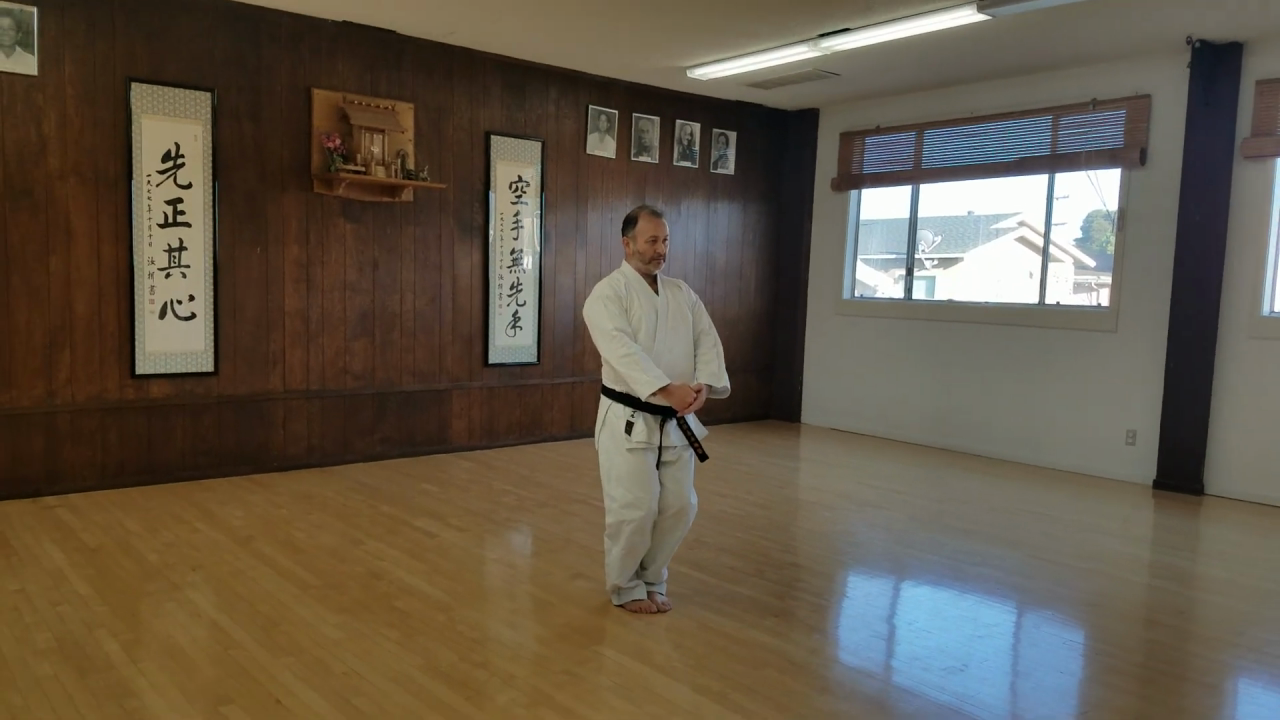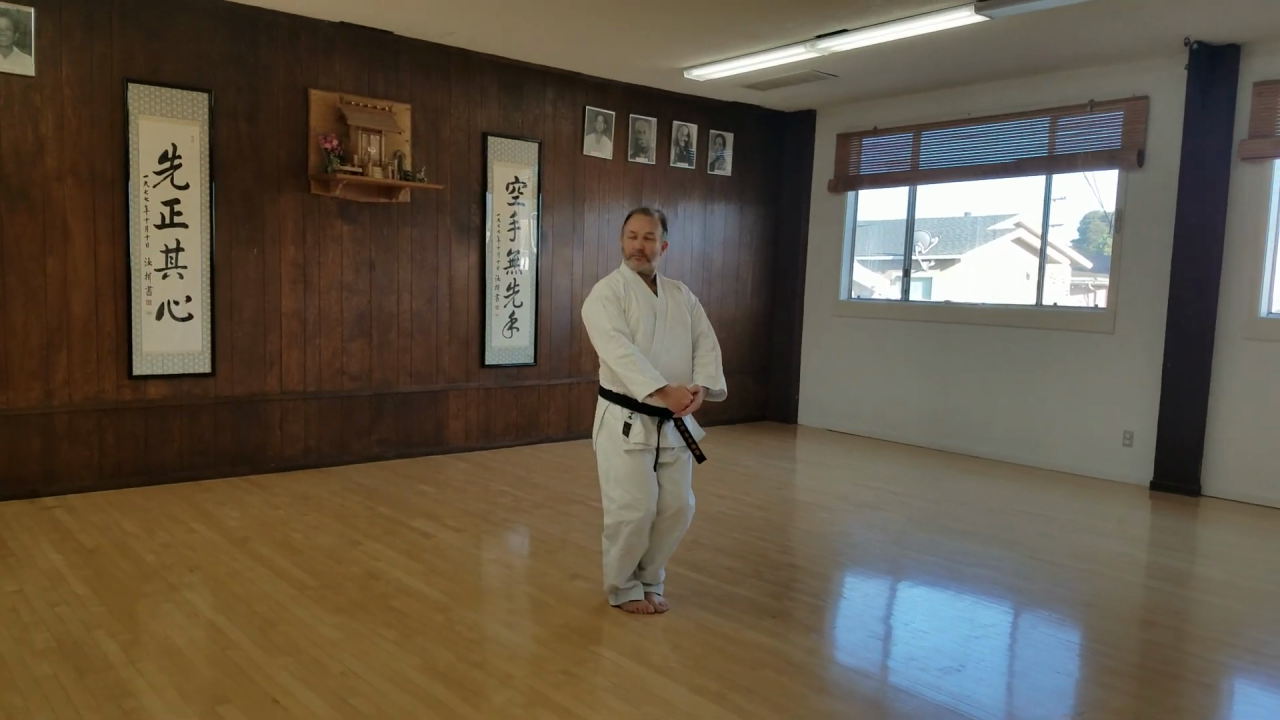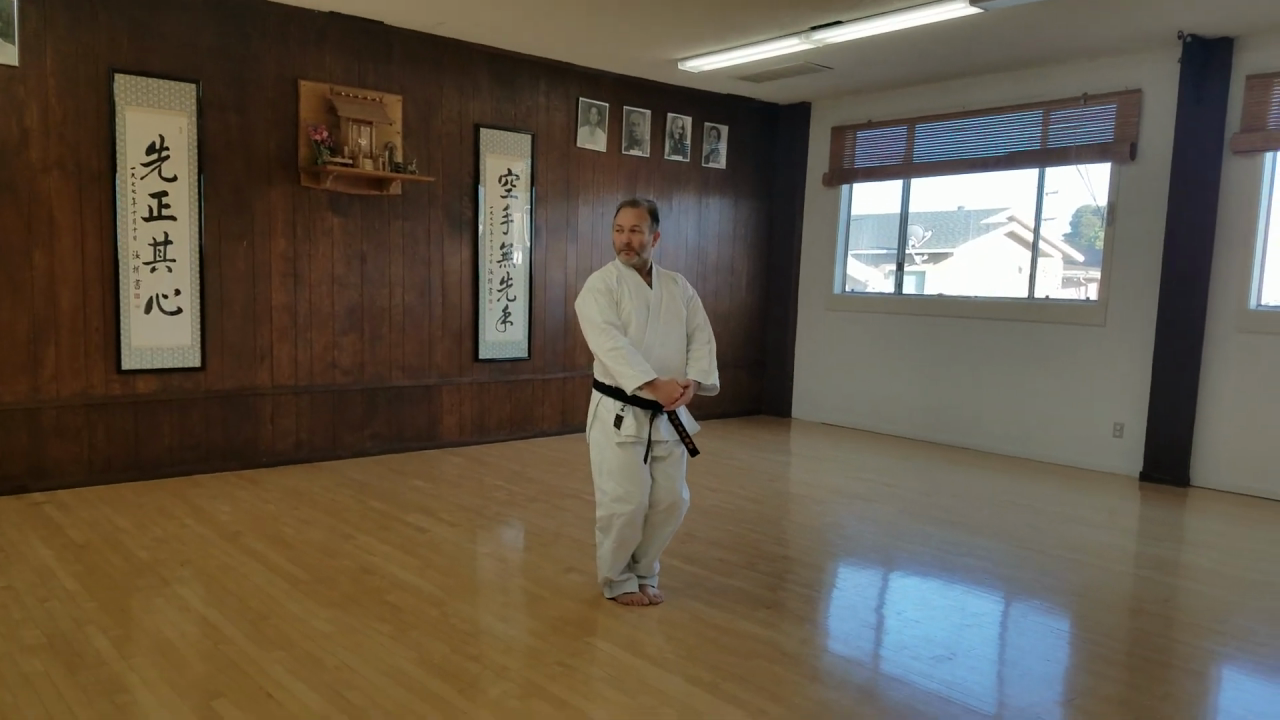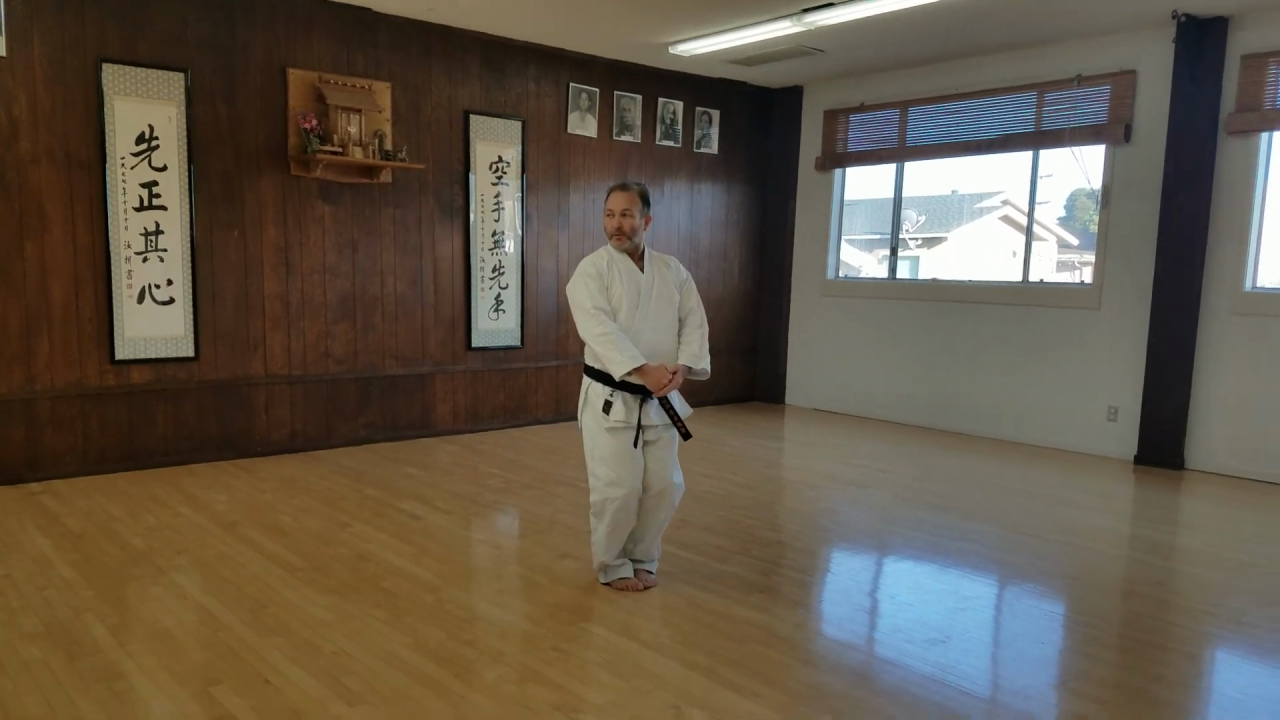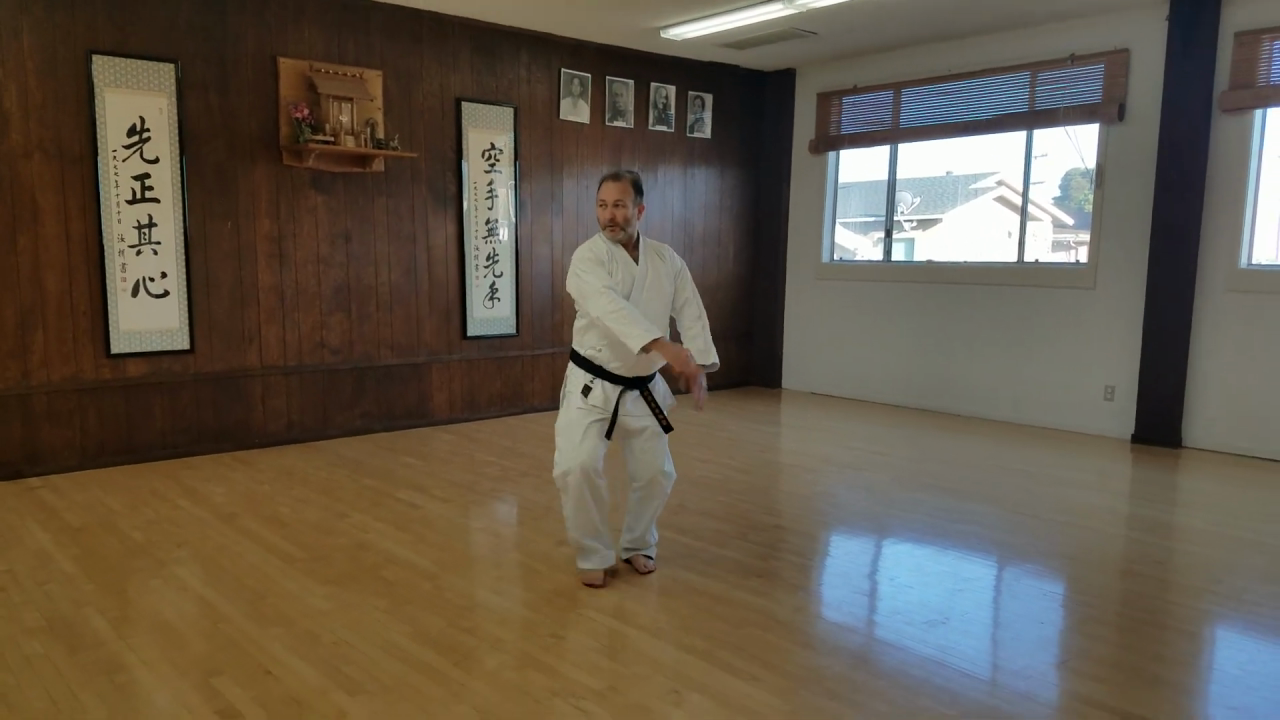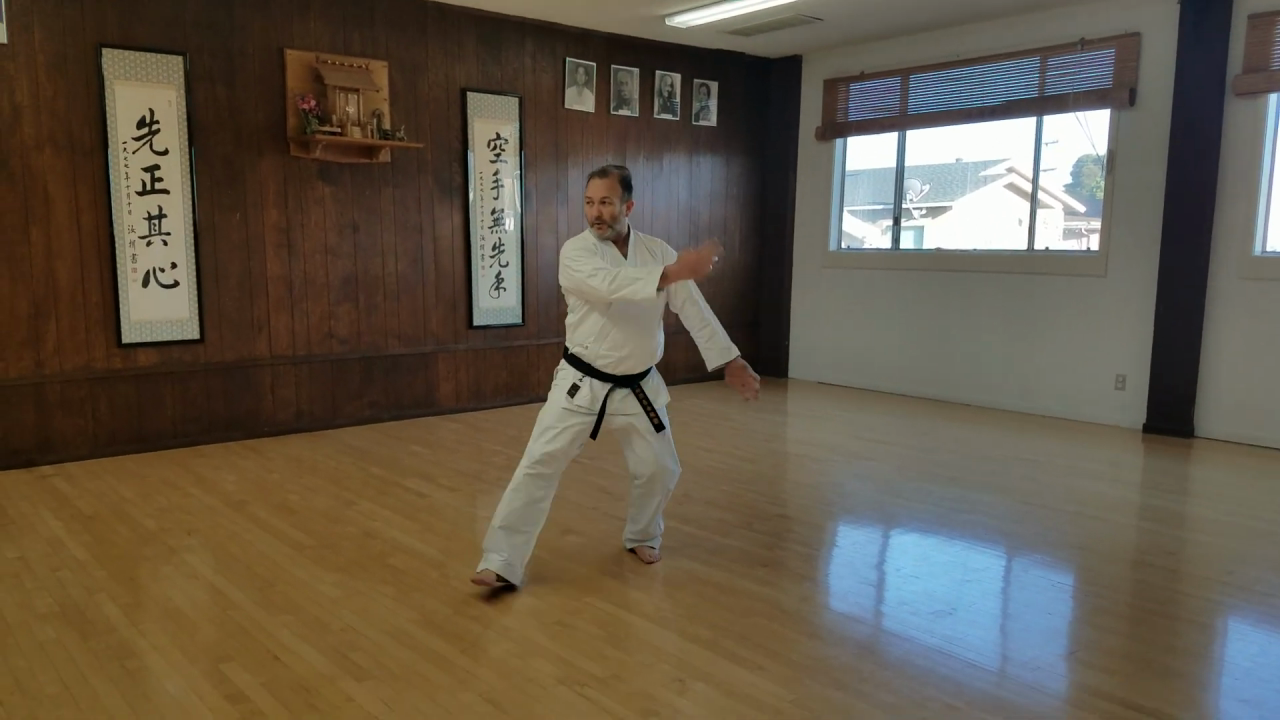
dt=0.2s
person 1, frame 1
left shoulder: (681, 293)
right shoulder: (607, 294)
left elbow: (707, 343)
right elbow: (622, 350)
left wrist: (704, 384)
right wrist: (669, 388)
left hip: (676, 421)
right hip: (628, 420)
left knee: (678, 507)
right knee: (633, 510)
left ankle: (652, 580)
right ankle: (625, 587)
person 1, frame 2
left shoulder: (681, 294)
right shoulder: (606, 293)
left elbow: (706, 345)
right elbow: (619, 350)
left wrist: (701, 386)
right wrist: (665, 390)
left hip: (673, 422)
right hip: (626, 421)
left knee: (676, 508)
right knee: (631, 510)
left ankle: (649, 582)
right ankle: (623, 588)
person 1, frame 3
left shoulder: (679, 287)
right shoulder: (601, 285)
left elbow: (702, 339)
right elbow: (609, 343)
left wrist: (693, 381)
right wrist: (654, 384)
left hip: (668, 415)
right hip: (619, 413)
left knee: (670, 501)
right knee: (624, 504)
left ankle: (643, 574)
right ankle: (618, 581)
person 1, frame 4
left shoulder: (673, 270)
right shoulder: (591, 270)
left elbow: (694, 323)
right elbow: (599, 329)
left wrist: (683, 368)
right wrist: (643, 371)
left hip: (659, 400)
right hip: (610, 399)
left knee: (665, 487)
right knee: (617, 489)
left ankle: (641, 560)
right ankle: (614, 566)
person 1, frame 5
left shoulder: (666, 258)
right shoulder: (588, 257)
left elbow: (690, 317)
right elbow: (608, 307)
left wrist: (697, 366)
right wrist: (663, 346)
left hip: (644, 388)
right hip: (591, 384)
left knee: (655, 472)
right knee: (577, 467)
left ankle: (637, 544)
right ankle: (594, 554)
person 1, frame 6
left shoulder: (658, 250)
right shoulder: (577, 250)
left elbow: (694, 310)
right elbow: (608, 285)
left wrist: (730, 360)
right wrist: (671, 273)
left hip: (638, 387)
right hip: (581, 383)
left knee: (660, 468)
right knee: (540, 463)
left ankle: (643, 536)
right ankle: (501, 563)
